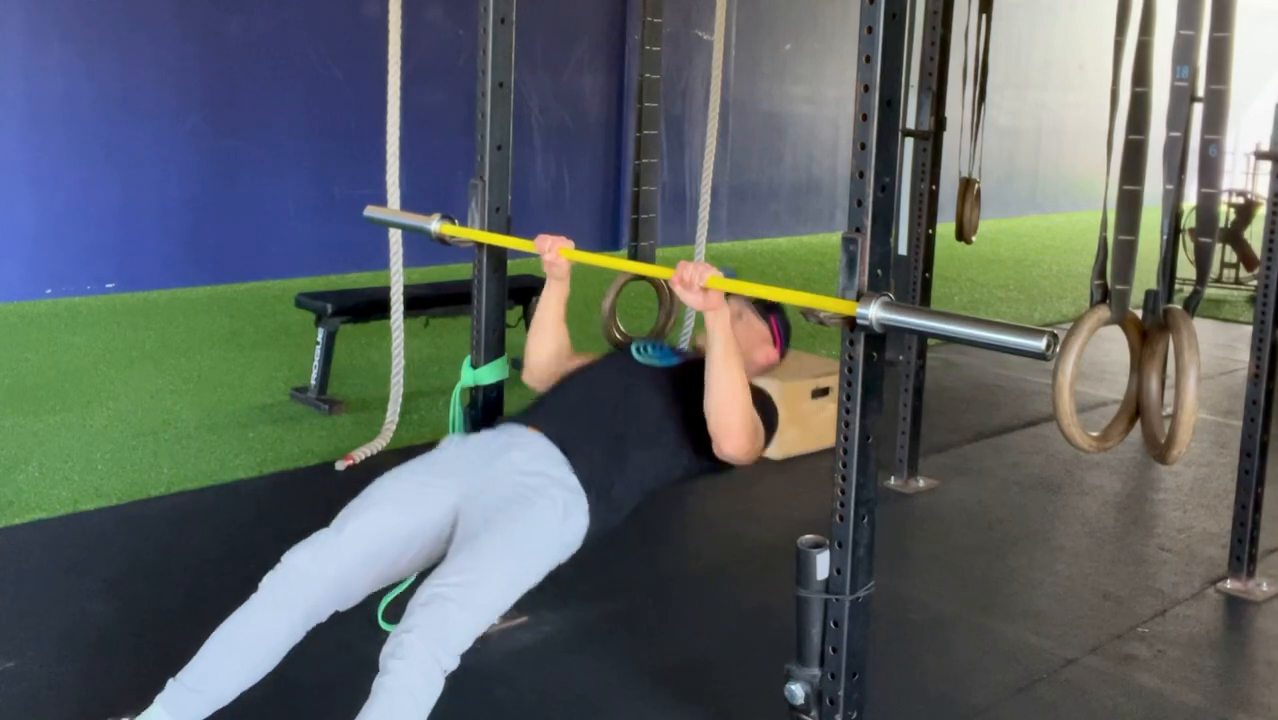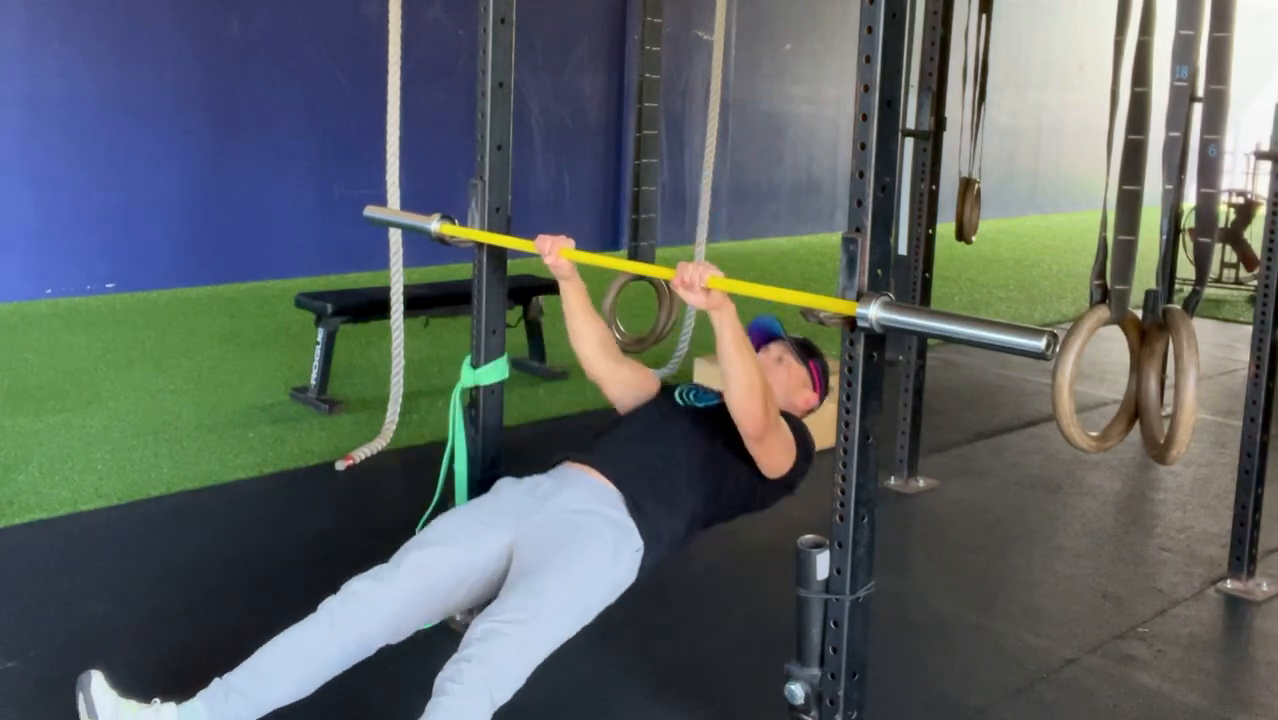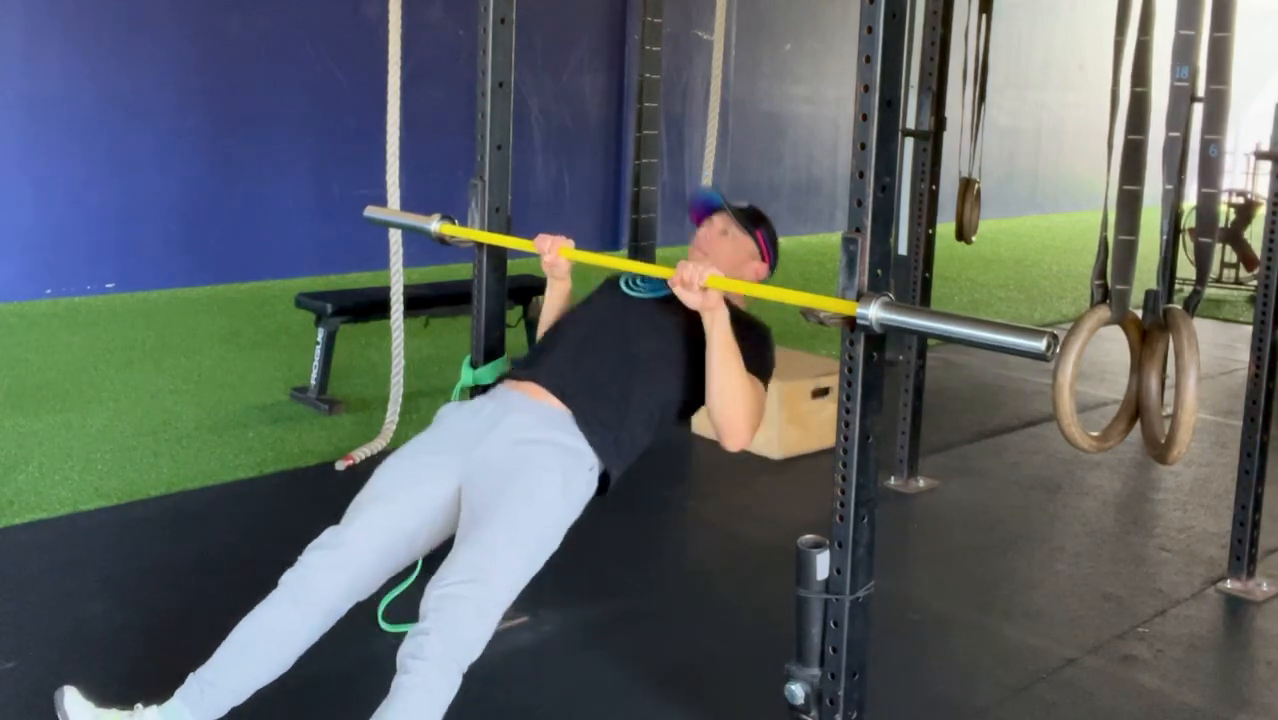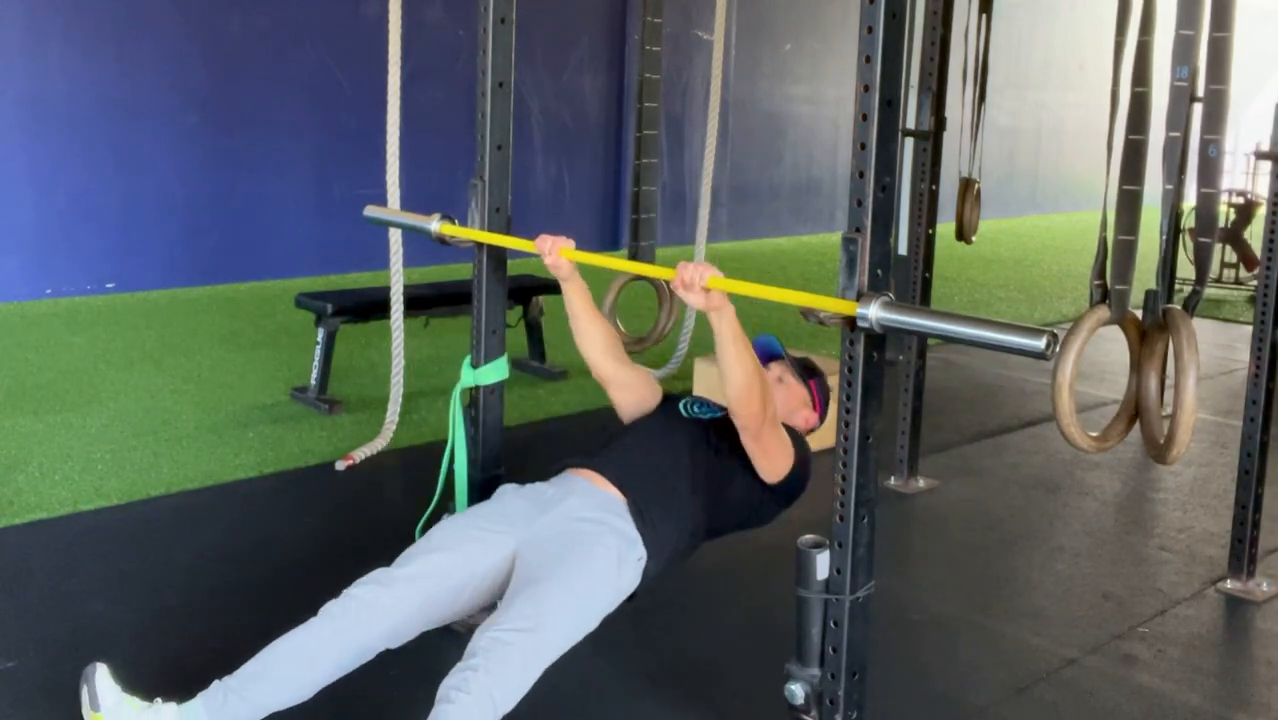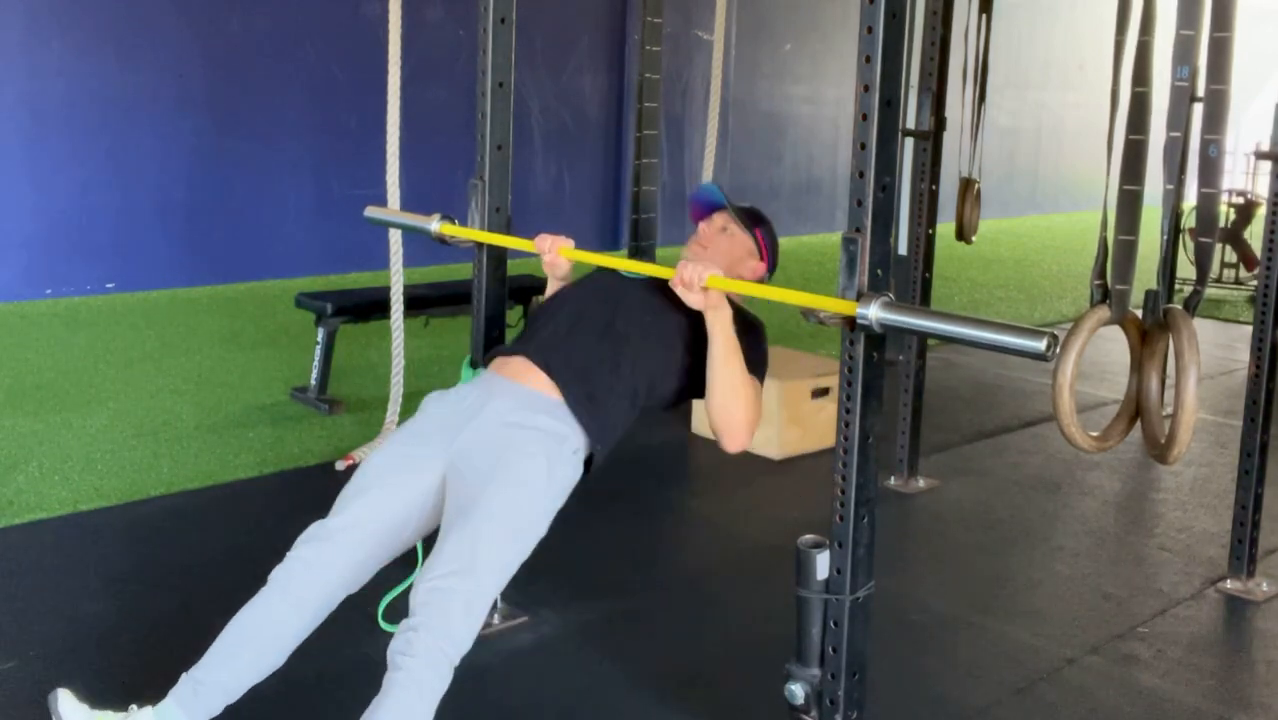
dt=1s
person 1, frame 1
left shoulder: (751, 404)
right shoulder: (652, 351)
left elbow: (729, 442)
right elbow: (542, 375)
left wrist: (718, 314)
right wrist: (558, 281)
left hip: (551, 489)
right hip: (477, 453)
left knee: (427, 634)
right knee: (307, 575)
person 1, frame 2
left shoulder: (781, 452)
right shoulder: (680, 400)
left elbow: (754, 416)
right elbow: (602, 361)
left wrist: (721, 310)
right wrist: (565, 272)
left hip: (605, 531)
right hip: (531, 495)
right knee: (371, 600)
person 1, frame 3
left shoulder: (740, 331)
right shoulder: (635, 281)
left elbow: (735, 430)
left wrist: (716, 311)
right wrist: (558, 279)
left hip: (553, 452)
right hip: (475, 420)
left knee: (452, 618)
right knee: (334, 564)
person 1, frame 4
left shoulder: (778, 465)
right shoulder: (680, 411)
left elbow: (752, 414)
right elbow: (608, 363)
left wrist: (719, 311)
right wrist: (567, 273)
left hip: (607, 537)
right hip: (531, 502)
right knee: (378, 602)
person 1, frame 5
left shoulder: (732, 327)
right shoulder: (635, 276)
left elbow: (735, 434)
left wrist: (717, 309)
right wrist: (558, 279)
left hip: (539, 437)
right hip: (463, 405)
left knee: (442, 608)
right knee: (322, 558)
